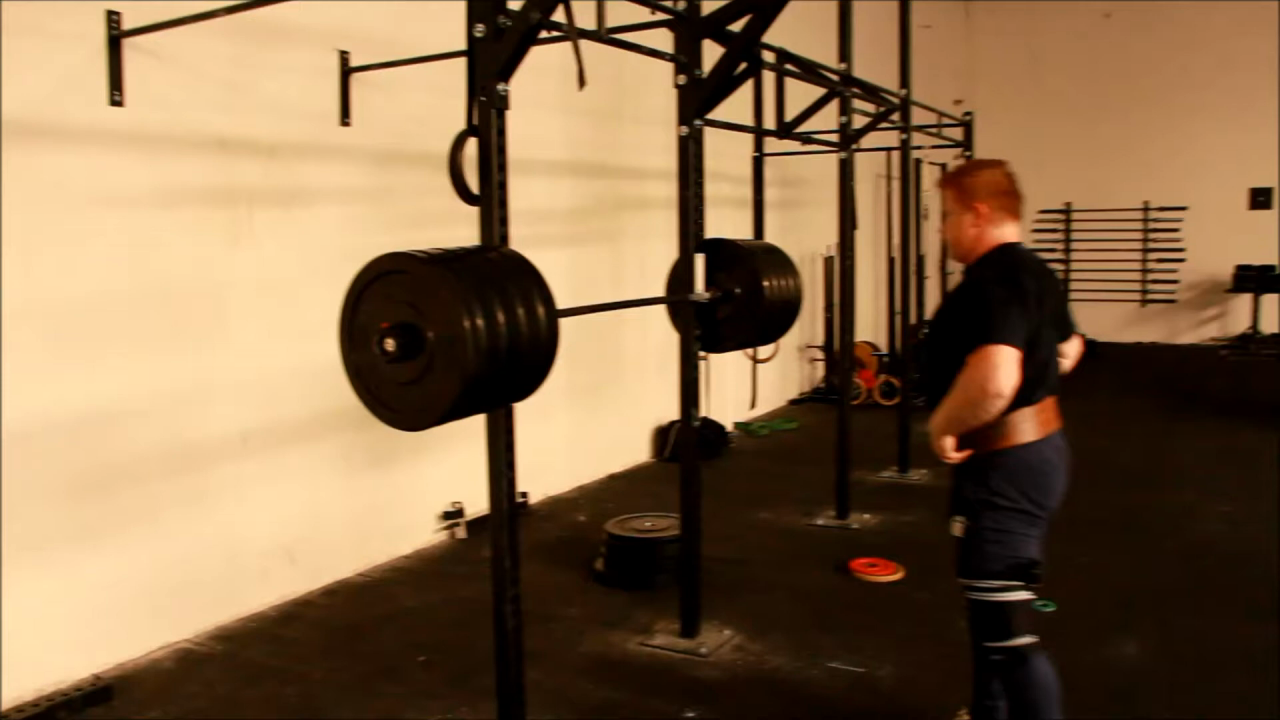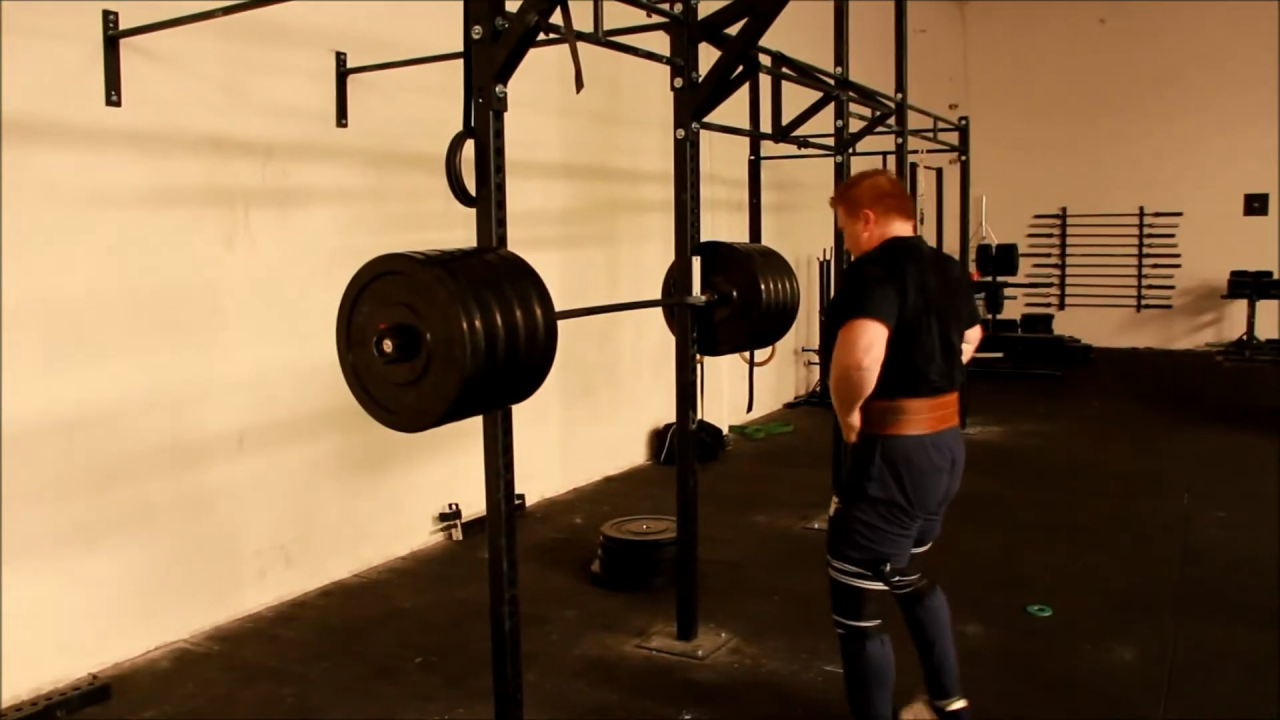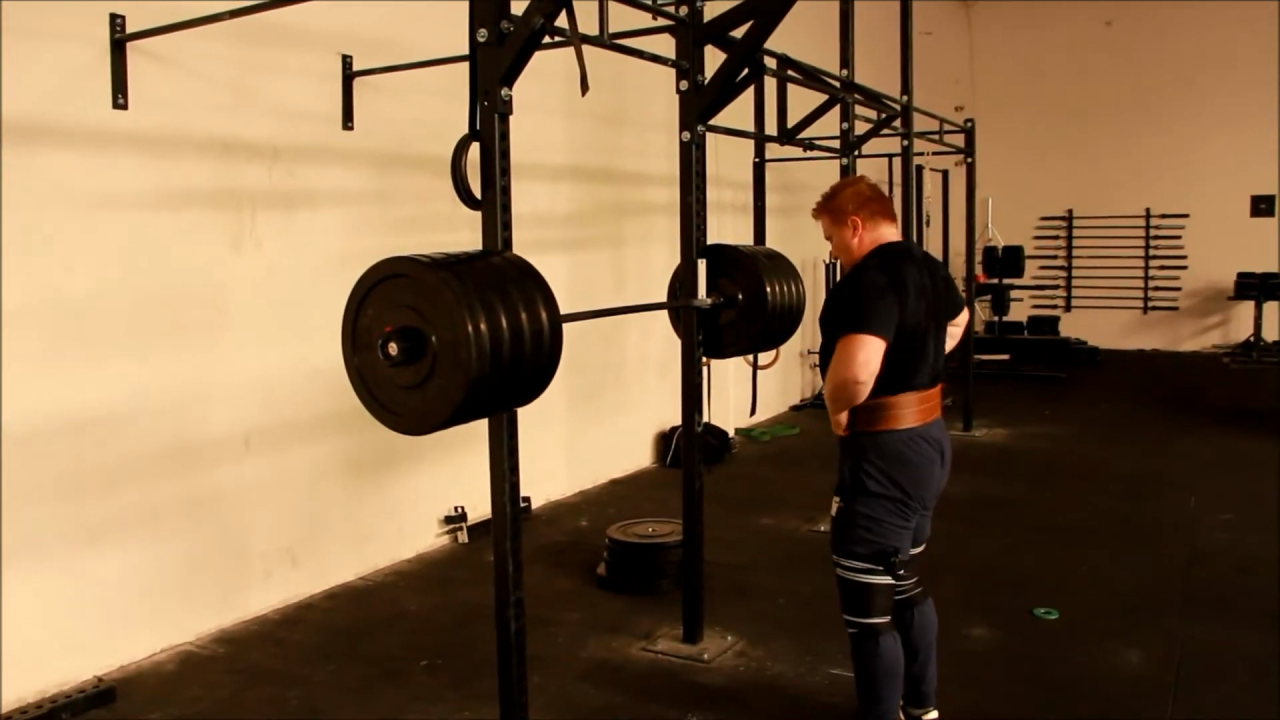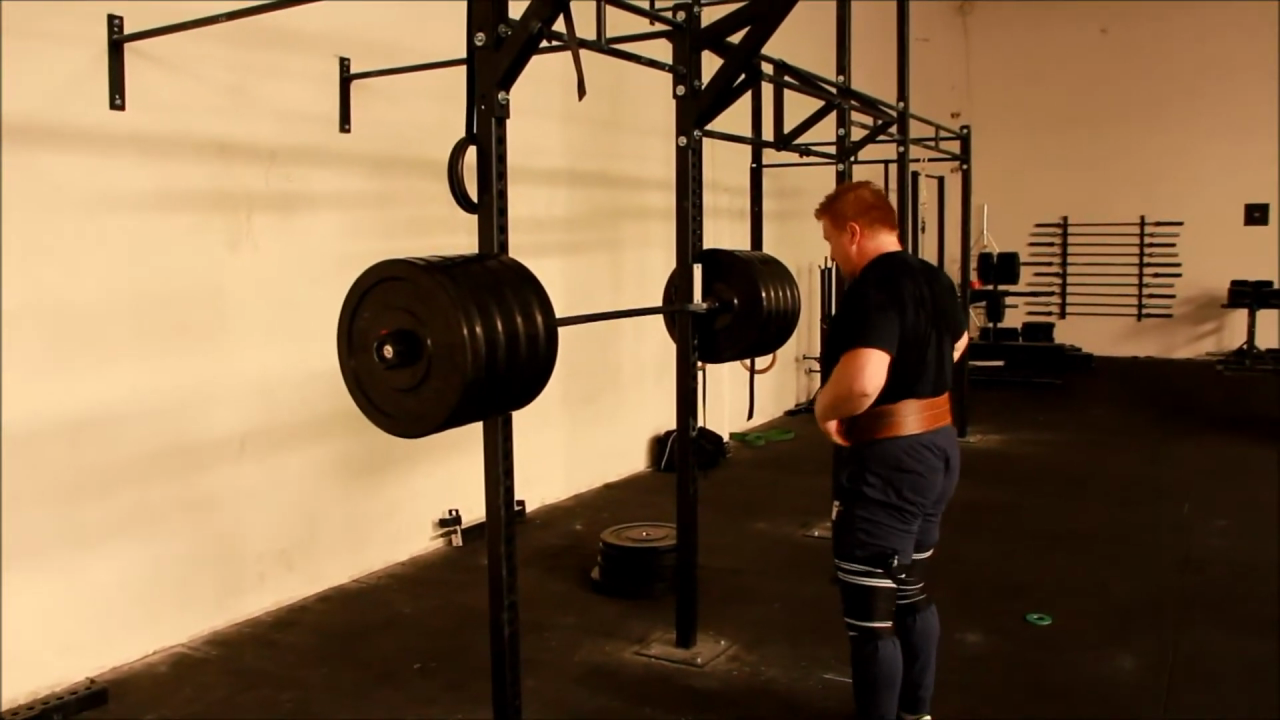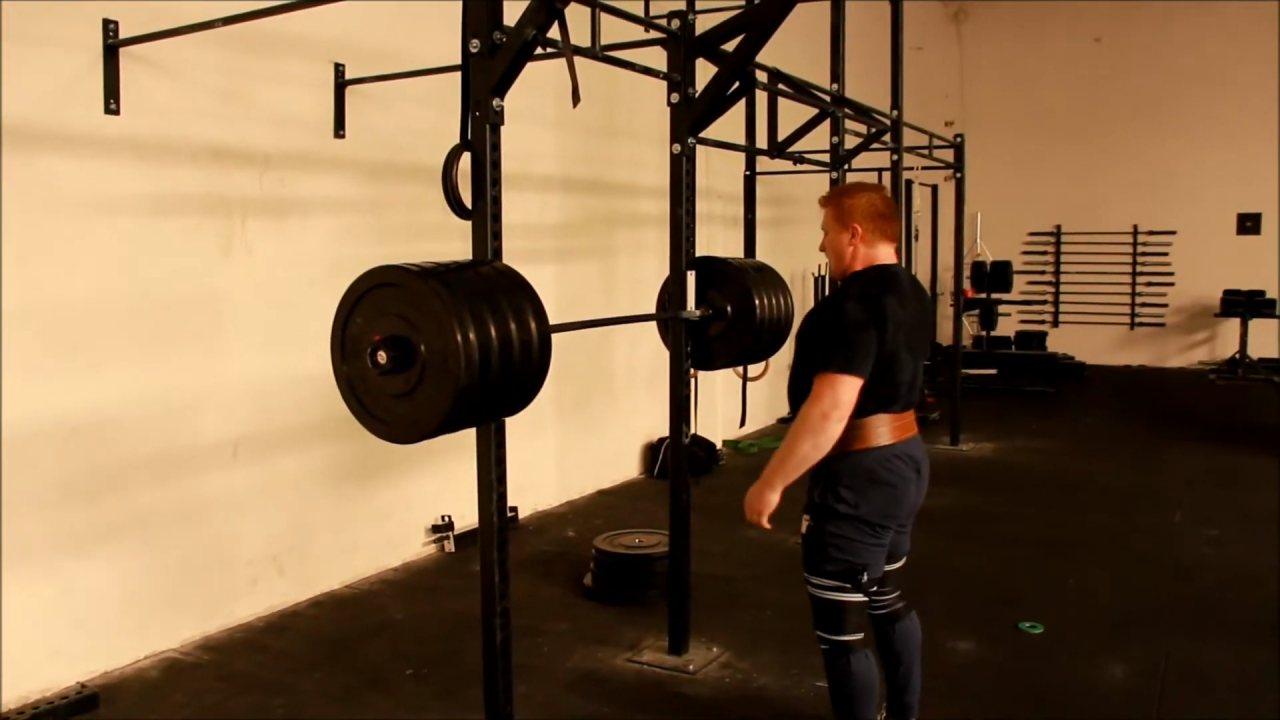
dt=1s
person 1, frame 1
left shoulder: (990, 282)
right shoulder: (1034, 272)
left elbow: (991, 381)
right elbow: (1068, 348)
left wrist: (941, 426)
left hip: (1004, 467)
right hip: (1038, 450)
left knee: (1007, 631)
right knee: (991, 603)
person 1, frame 2
left shoulder: (873, 271)
right shoulder: (947, 268)
left elbow: (859, 356)
right elbow: (969, 339)
left wrist: (846, 409)
left hip: (892, 456)
right hip: (944, 445)
left knee: (857, 607)
right knee: (908, 575)
person 1, frame 3
left shoulder: (872, 277)
right shoulder: (927, 267)
left elbow: (854, 370)
right elbow: (956, 321)
left wrist: (836, 407)
left hip: (884, 454)
right hip: (927, 442)
left knee: (867, 605)
right knee: (904, 582)
person 1, frame 4
left shoulder: (874, 289)
right shoulder: (933, 278)
left elbow: (862, 381)
right elbow: (956, 341)
left wrist: (825, 409)
left hip: (889, 462)
right hip: (938, 449)
left knee: (870, 611)
right knee: (911, 589)
person 1, frame 5
left shoulder: (854, 303)
right shoulder: (911, 293)
left elbow: (829, 409)
left wrist: (770, 483)
left hip: (860, 474)
right hip: (904, 459)
left knee: (841, 623)
right knee: (888, 599)
